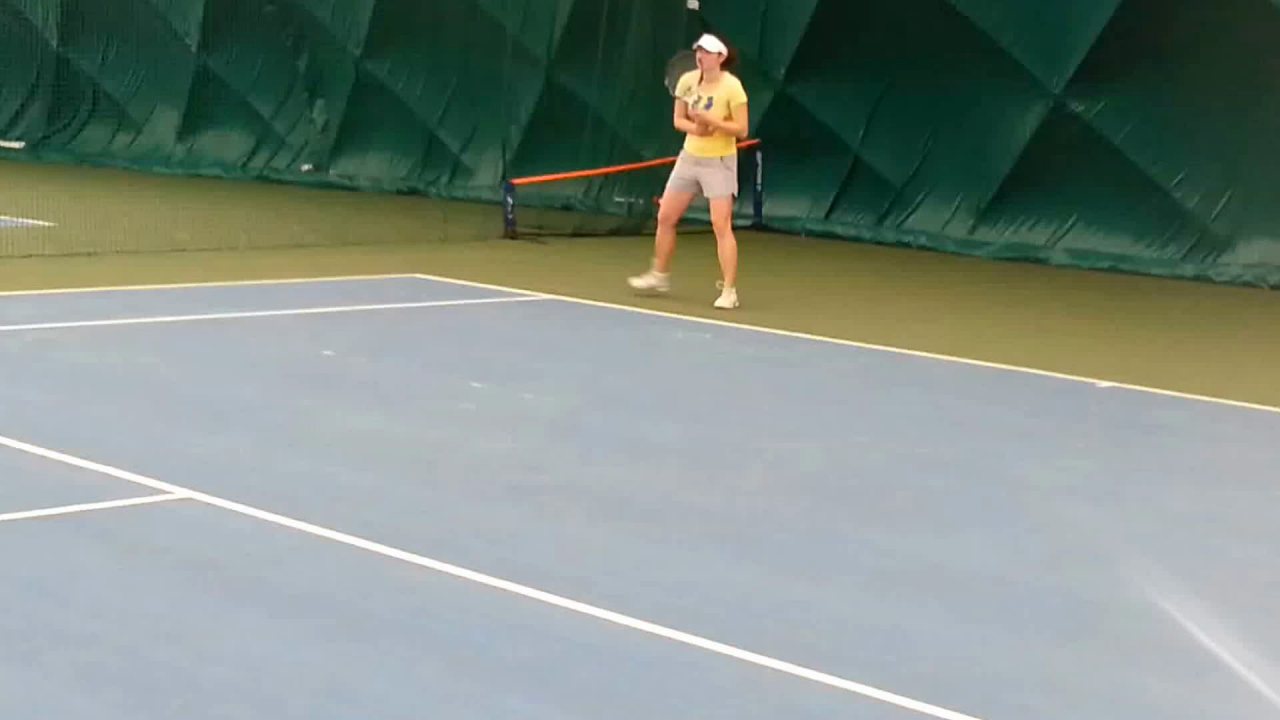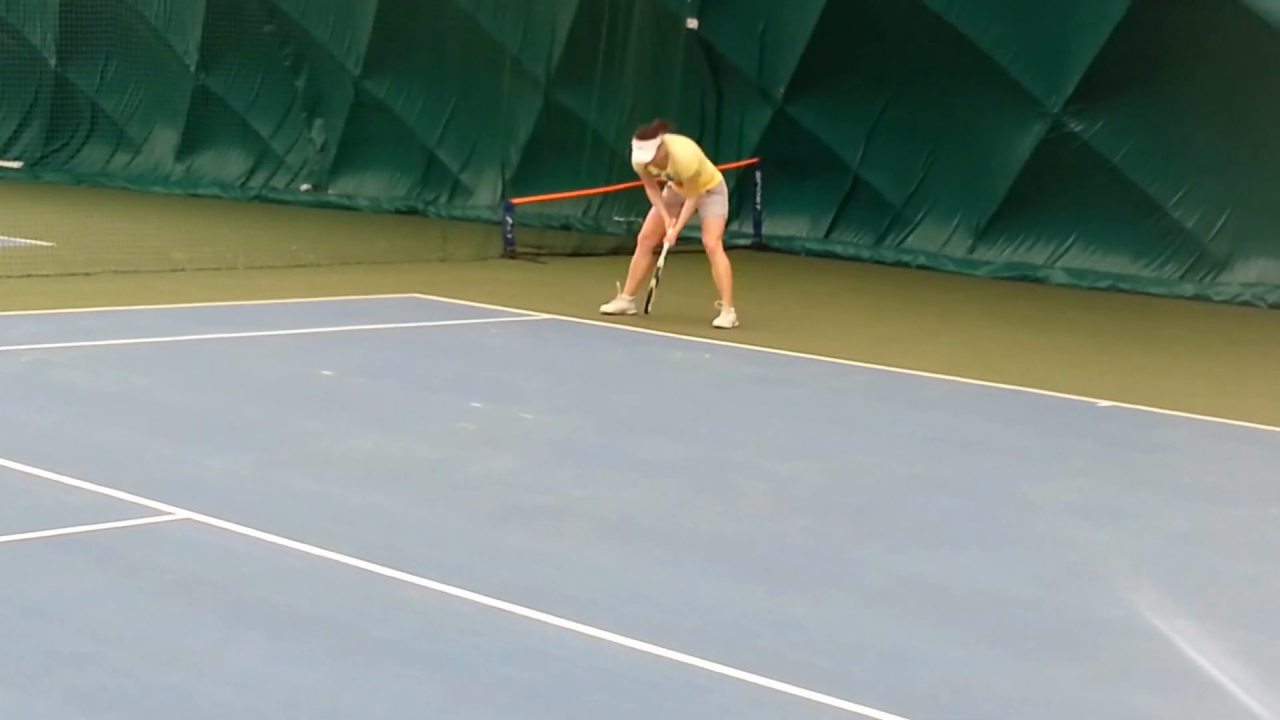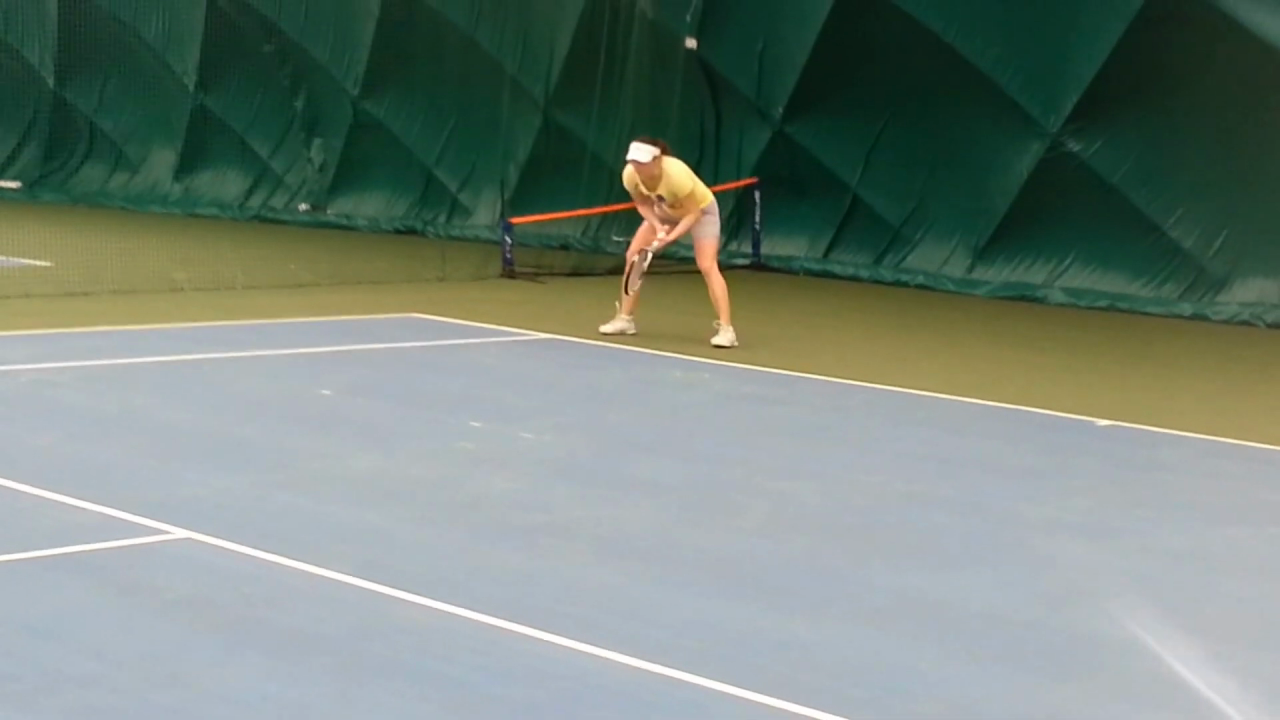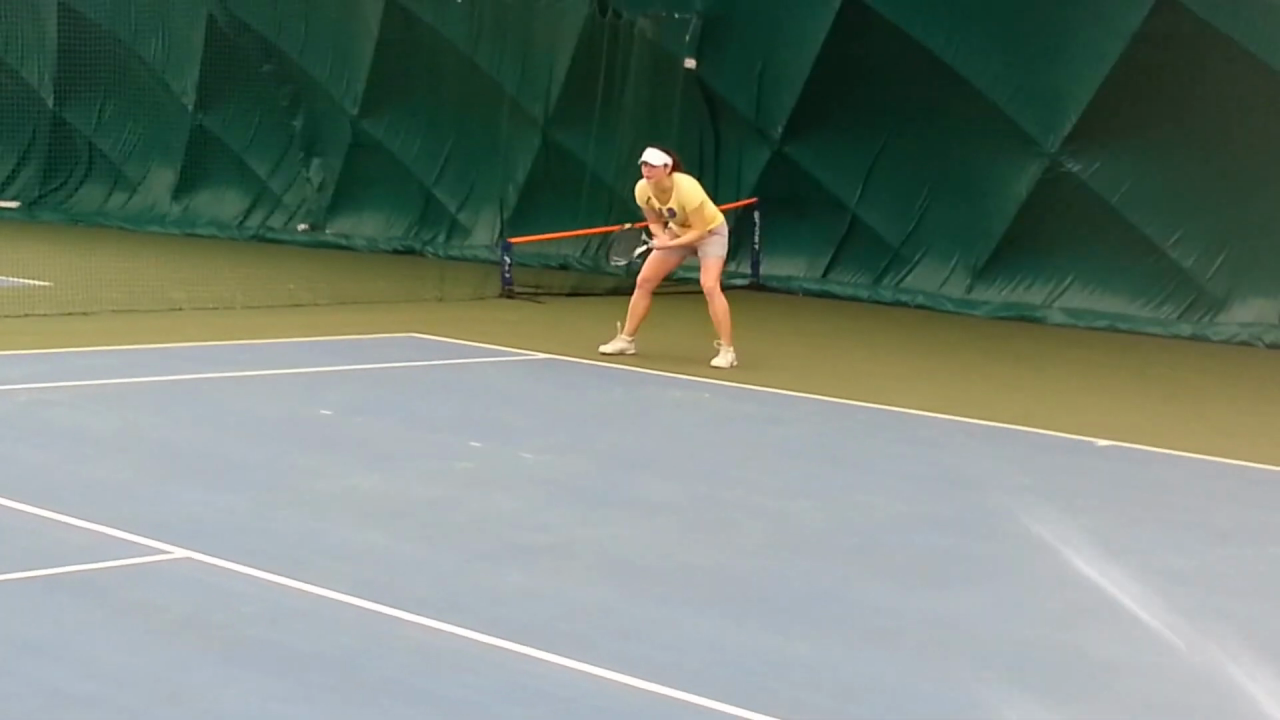
dt=0.7s
person 1, frame 1
left shoulder: (732, 87)
right shoulder: (687, 81)
left elbow: (742, 129)
left wrist: (711, 119)
right wrist: (695, 127)
left hip: (719, 162)
right hip: (689, 158)
left knee: (721, 225)
right knee: (666, 217)
left ankle: (729, 290)
right ankle: (659, 276)
person 1, frame 2
left shoulder: (683, 155)
right shoulder: (639, 157)
left elbow: (693, 197)
right elbow: (651, 188)
left wrist: (676, 230)
right wrist: (666, 217)
left hip: (709, 189)
right hip: (676, 190)
left knee: (712, 244)
right knee: (645, 239)
left ankle: (728, 310)
right ankle: (627, 298)
person 1, frame 3
left shoulder: (676, 174)
right shoulder: (630, 175)
left elbow: (693, 213)
right elbow: (642, 205)
left wrist: (670, 237)
right wrist: (657, 226)
left hip: (701, 209)
right hip: (666, 211)
left knee: (707, 266)
right knee: (634, 256)
left ankle: (726, 329)
right ankle: (625, 319)
person 1, frame 4
left shoulder: (687, 188)
right shoulder: (642, 189)
left elbow: (699, 231)
right elbow: (655, 223)
left wrist: (669, 244)
right wrist: (662, 238)
left hip: (710, 231)
right hip: (677, 231)
left knee: (710, 286)
right knee: (644, 281)
left ankle: (727, 350)
right ankle: (626, 339)
